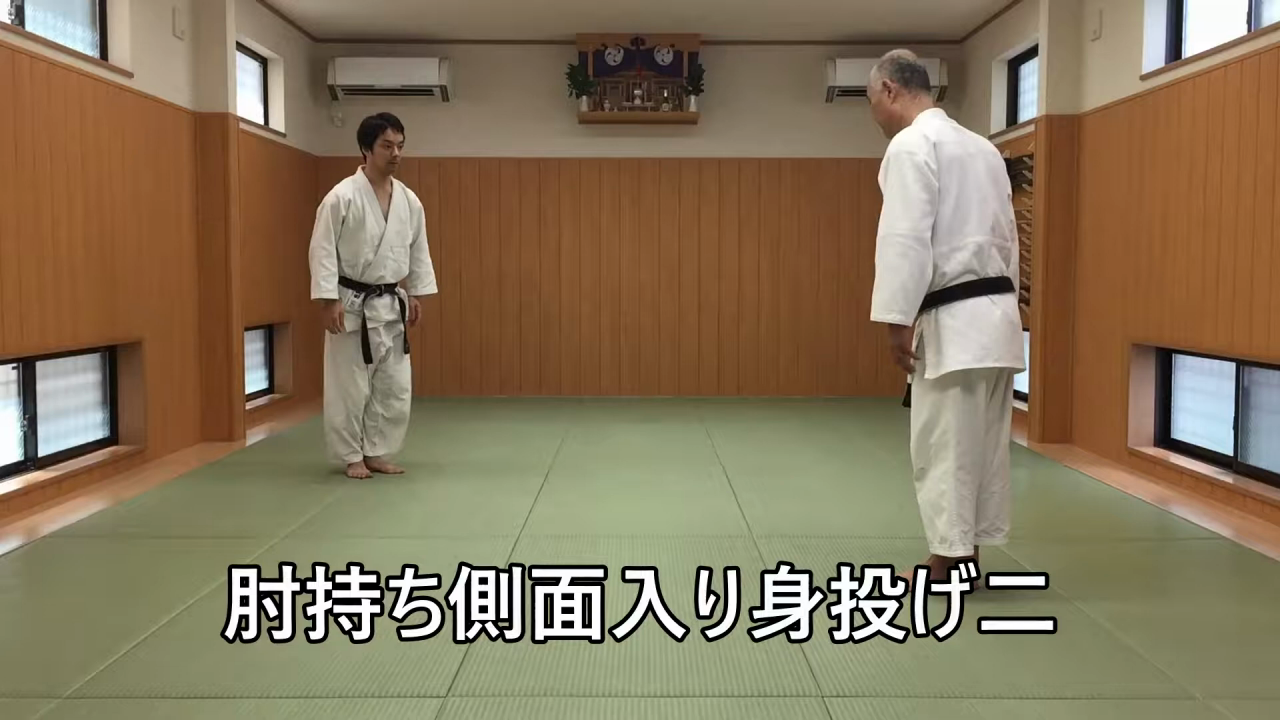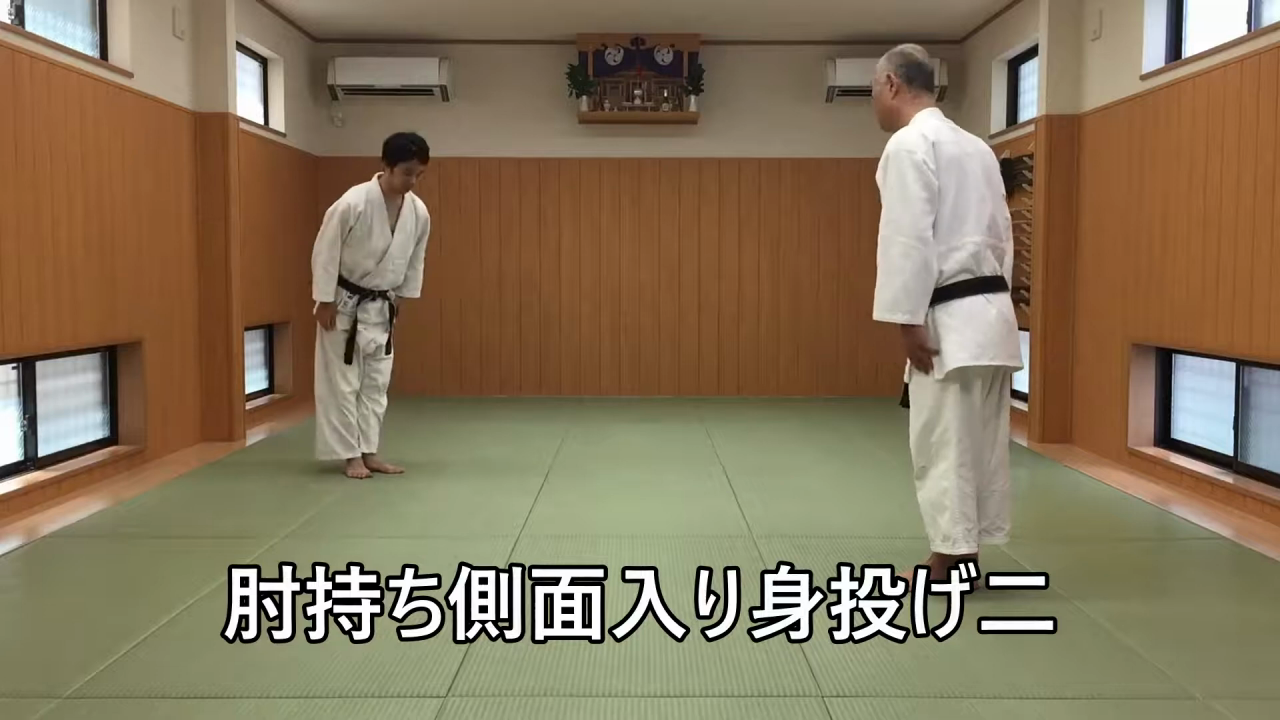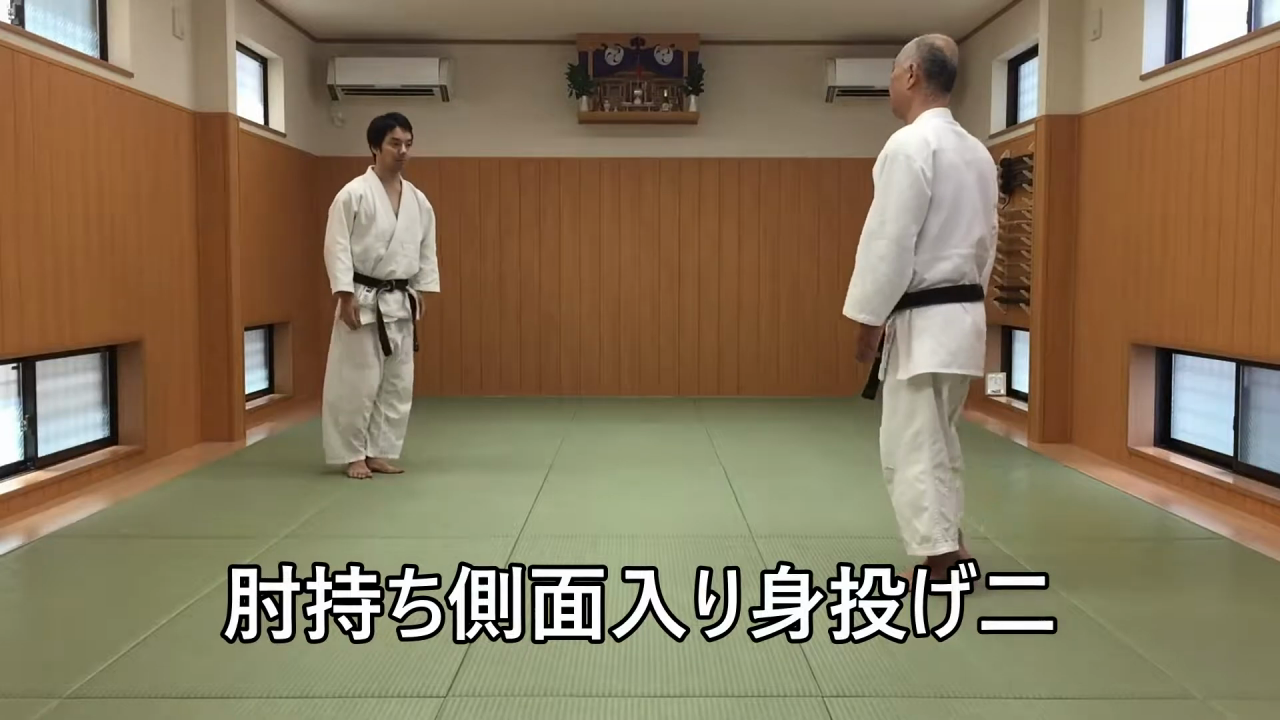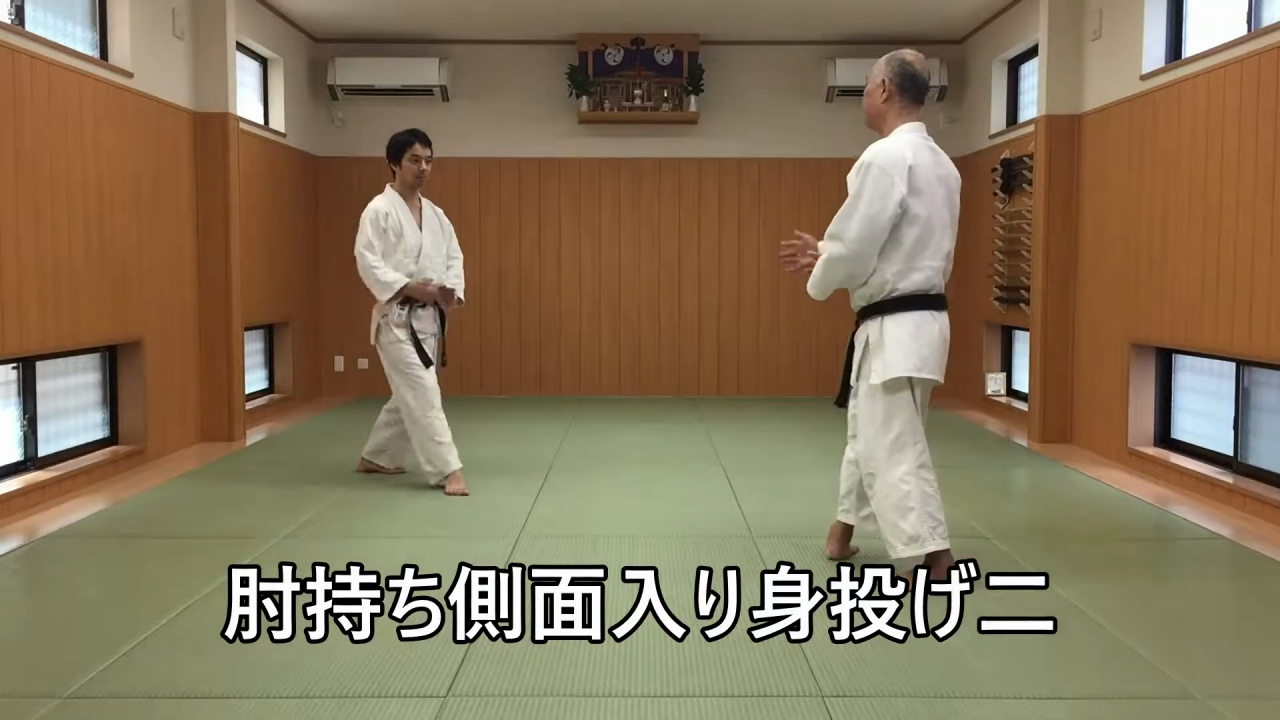
dt=0.4s
person 1, frame 1
left shoulder: (912, 145)
right shoulder: (983, 148)
left elbow: (906, 238)
right elbow: (1007, 235)
left wrist: (897, 320)
left hip: (954, 317)
right hip: (997, 311)
left knee: (944, 446)
right knee: (983, 443)
left ankle: (948, 560)
right ankle: (965, 552)
person 1, frame 2
left shoulder: (910, 143)
right shoulder: (975, 146)
left elbow: (907, 238)
right elbow: (1001, 233)
left wrist: (907, 321)
left hip: (950, 315)
right hip: (992, 309)
left knee: (942, 445)
right knee: (982, 442)
left ankle: (951, 558)
right ankle: (967, 551)
person 1, frame 3
left shoulder: (911, 145)
right shoulder: (976, 152)
left elbow: (888, 241)
right elbow: (982, 240)
left wrist: (864, 315)
left hip: (924, 318)
right hip: (964, 311)
left knee: (913, 447)
right knee: (936, 440)
left ankle: (939, 559)
right ankle: (948, 542)
person 1, frame 4
left shoulder: (887, 156)
right shoulder: (938, 162)
left elbow: (855, 245)
left wrist: (819, 279)
right wrist: (825, 249)
left hip: (894, 327)
right hip: (918, 318)
left knee: (895, 450)
right knee: (866, 432)
left ankle: (937, 561)
right ankle: (844, 530)
person 2, frame 1
left shoulder: (409, 200)
right shoulder: (342, 197)
left elbow: (419, 251)
right elbow: (322, 250)
left wrist: (418, 295)
right wrist: (329, 301)
left hip: (391, 304)
right hip: (352, 303)
left knee: (395, 386)
right knee: (350, 386)
left ankle: (376, 452)
right ankle: (352, 456)
person 2, frame 2
left shoulder: (418, 212)
right shoulder: (354, 203)
left elbow: (414, 260)
right elbow: (326, 252)
left wrist: (402, 298)
right wrist: (325, 302)
left hip: (380, 306)
right hip: (345, 303)
left knee: (376, 383)
right knee: (341, 382)
left ankle: (368, 452)
right ankle: (350, 455)
person 2, frame 3
left shoulder: (418, 200)
right shoulder: (354, 194)
left elbow: (426, 250)
right elbow: (337, 247)
left wrist: (422, 291)
right wrist: (346, 296)
left hip: (401, 302)
right hip: (364, 299)
left knee: (398, 385)
right knee: (358, 382)
left ankle: (380, 453)
right ankle: (353, 454)
person 2, frame 4
left shoulder: (435, 214)
right shoulder: (378, 211)
left elbow: (451, 256)
right elbow: (367, 262)
left wrist: (451, 289)
right wrist: (407, 286)
left hip: (427, 316)
right hip: (396, 317)
left knee: (407, 396)
right knee: (422, 392)
left ankle: (377, 457)
right ankle: (447, 470)
